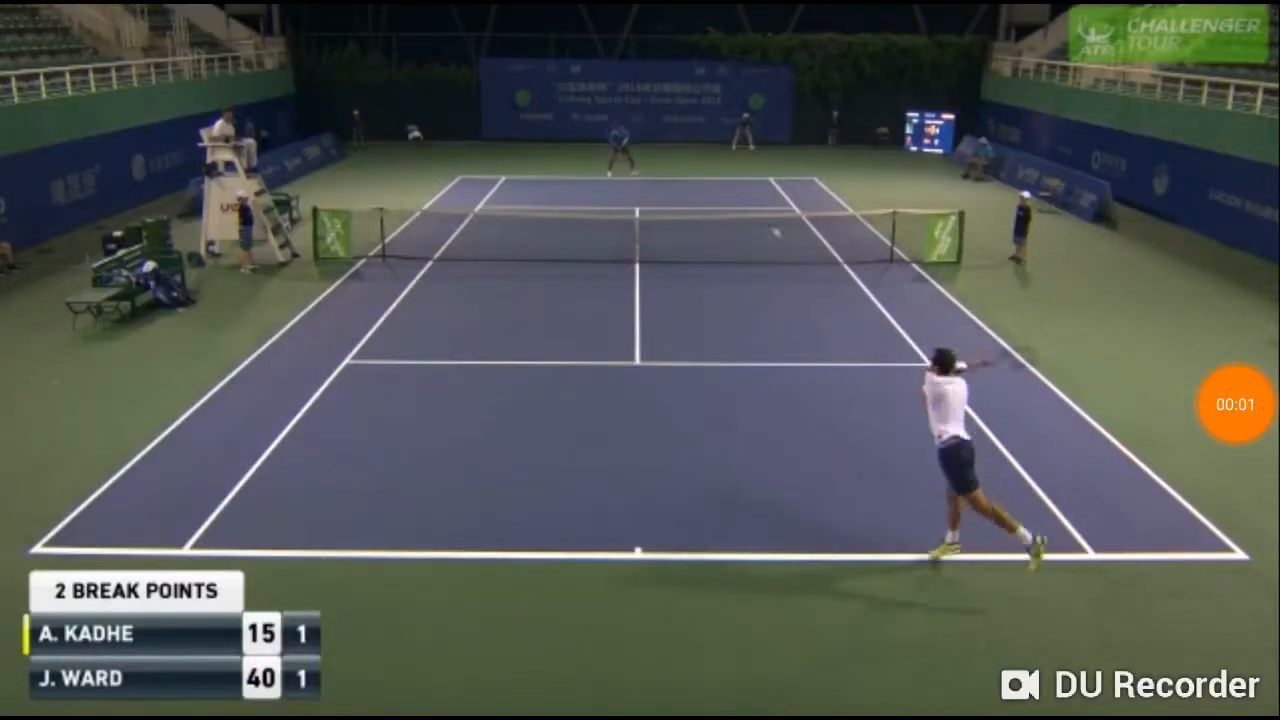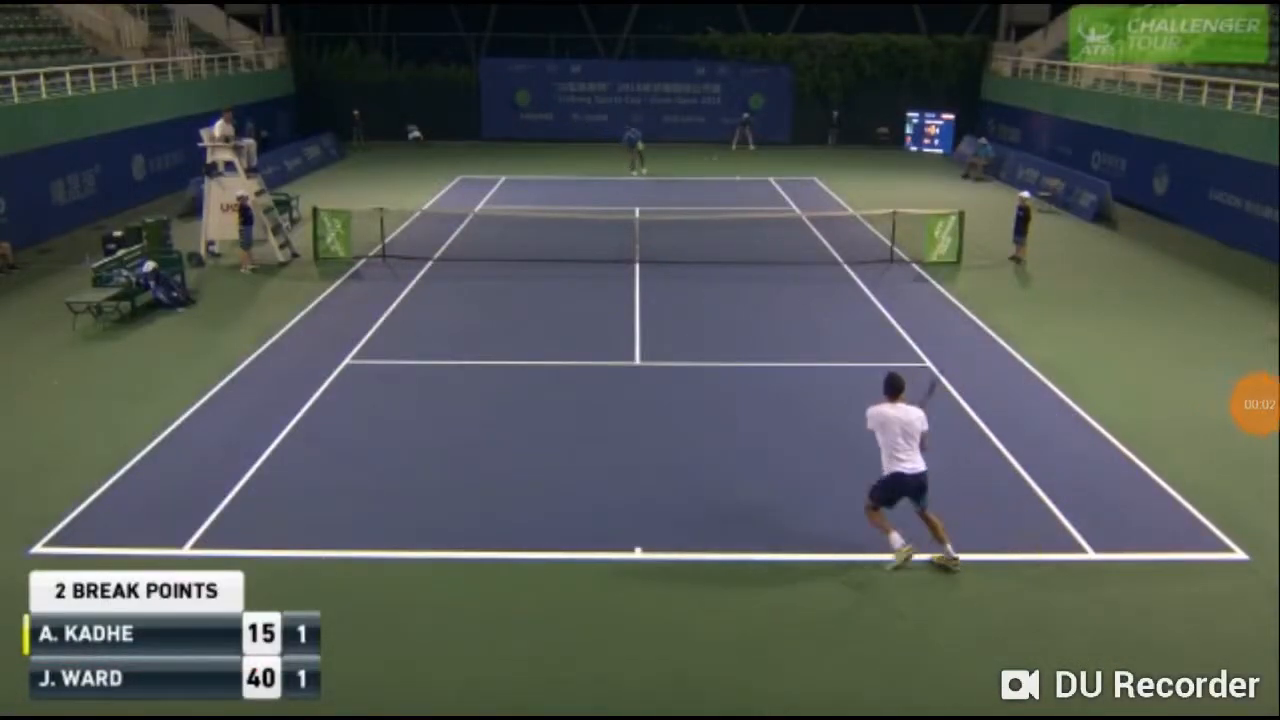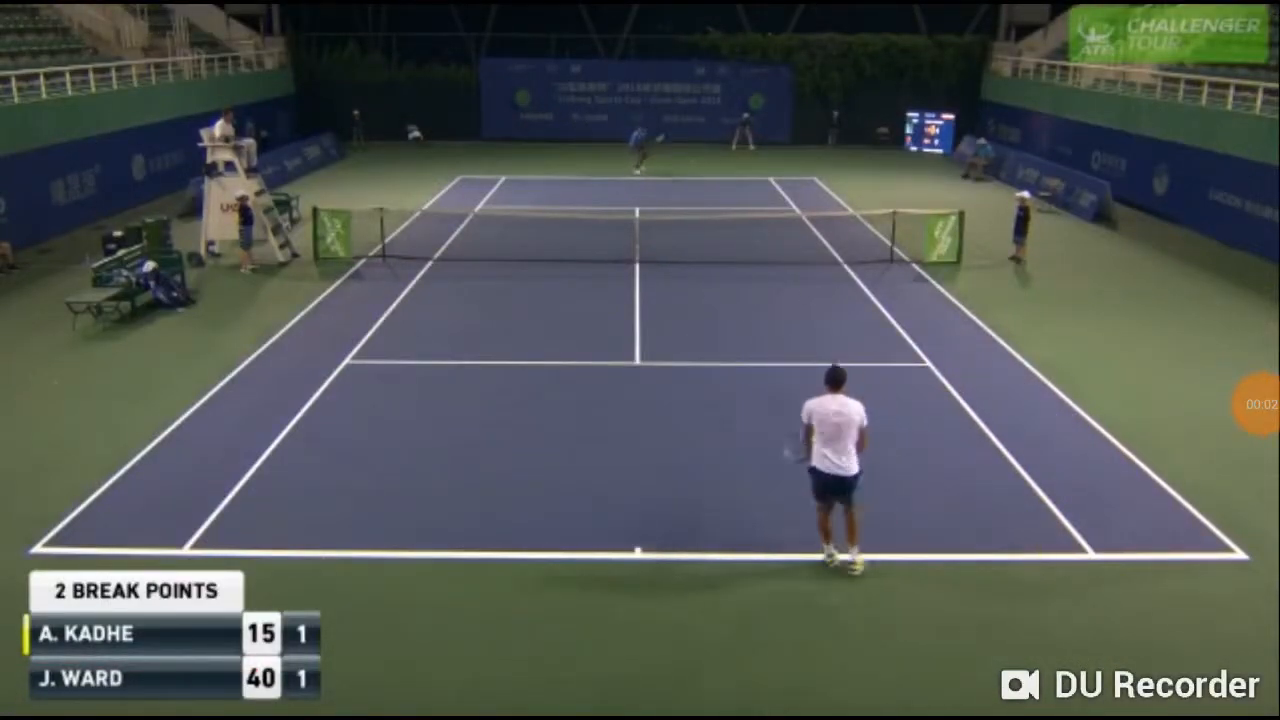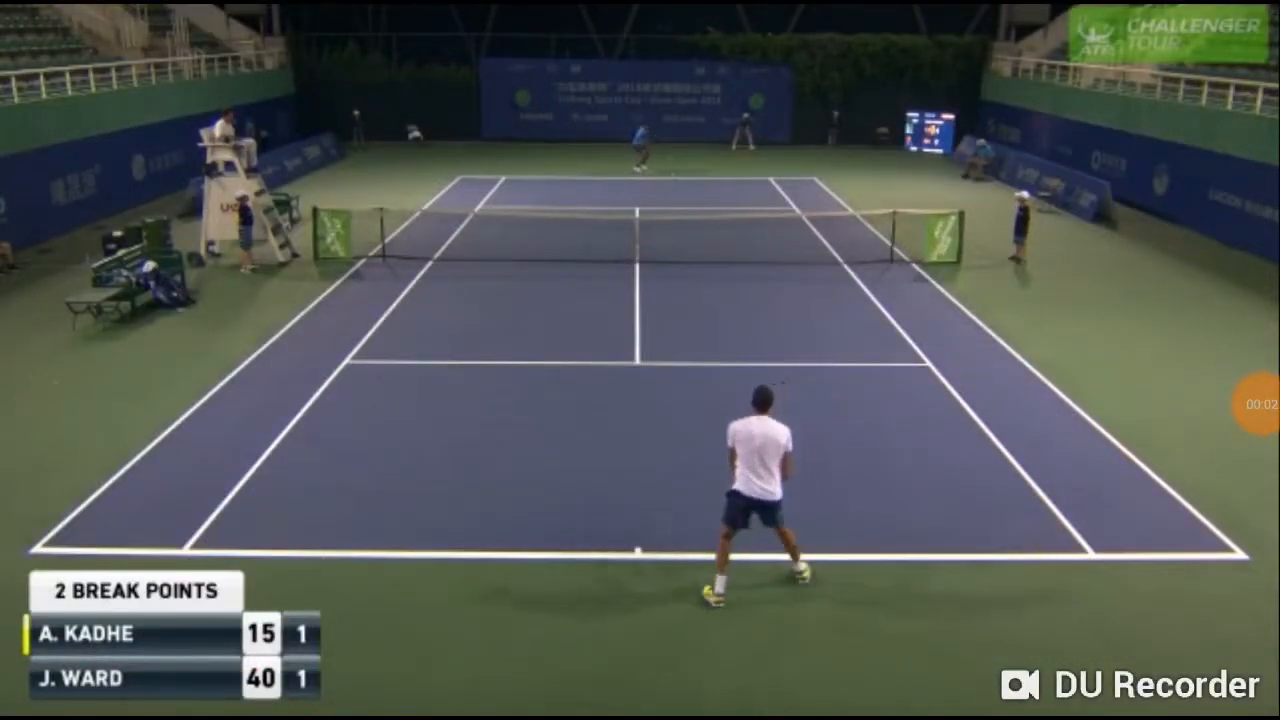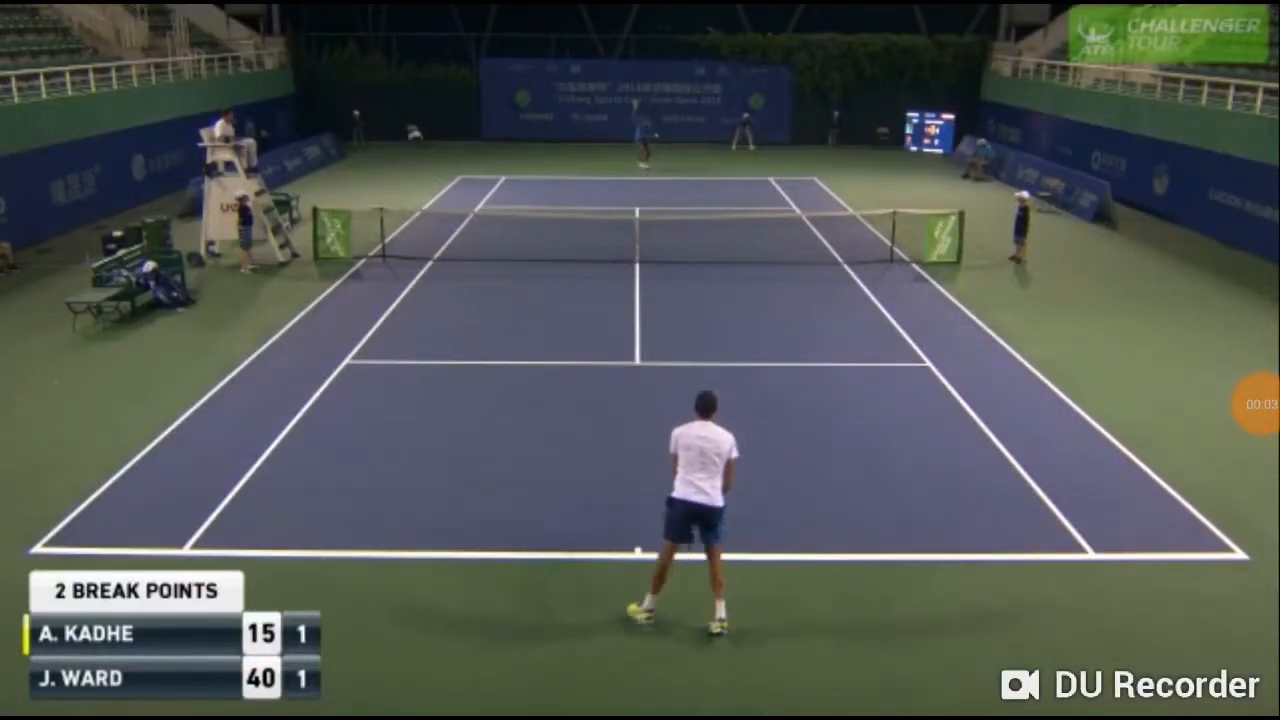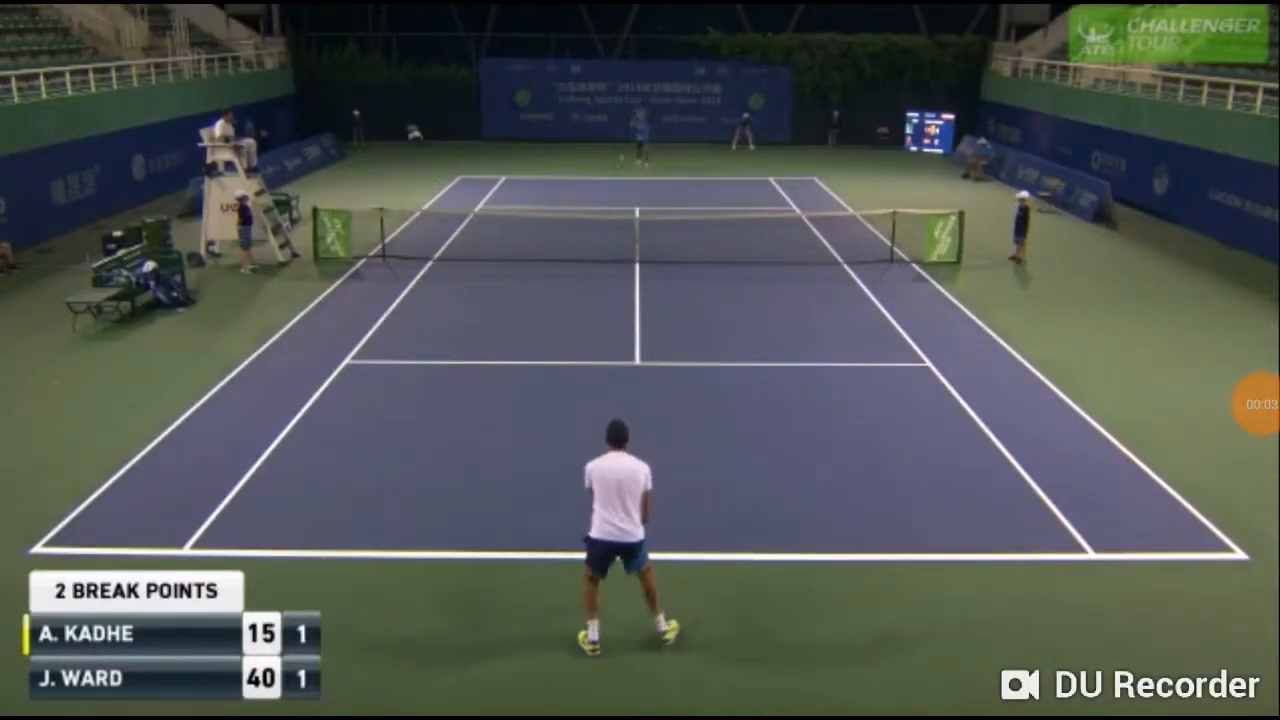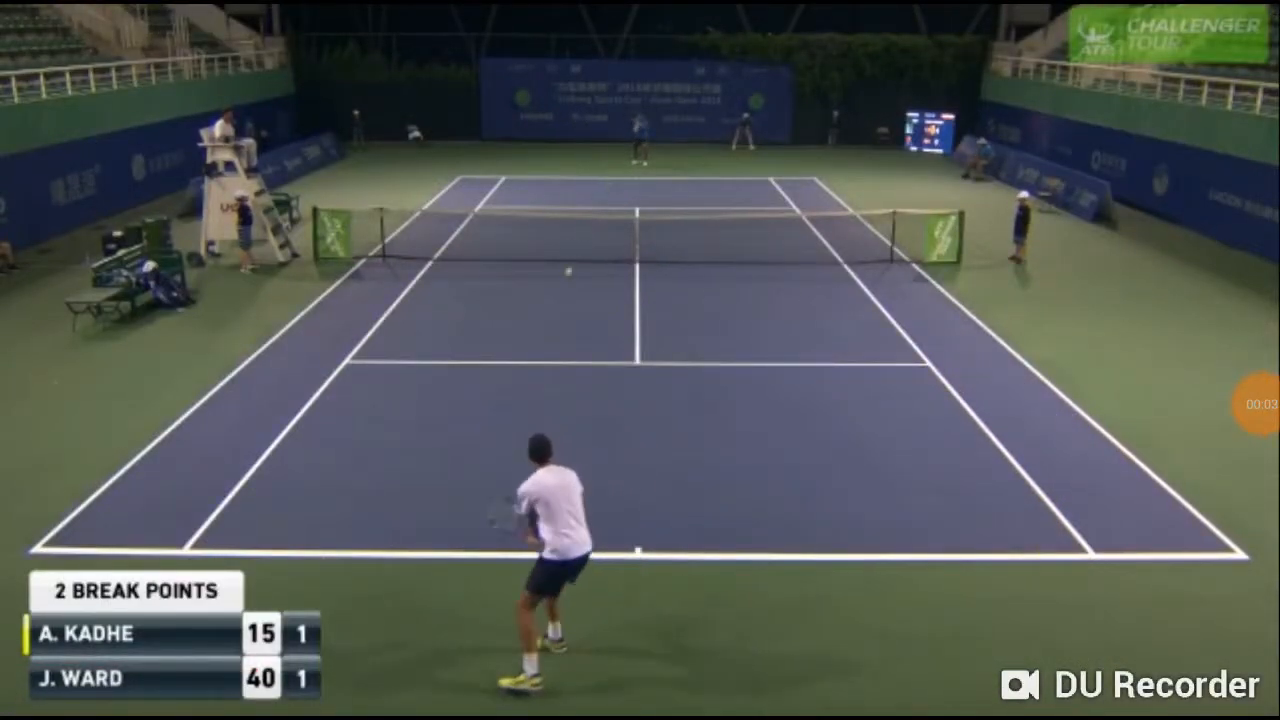
dt=0.3s
person 1, frame 1
left shoulder: (931, 380)
right shoulder: (961, 384)
left wrist: (962, 366)
left hip: (949, 447)
right hip: (962, 445)
left knee: (979, 503)
right knee: (954, 494)
left ankle: (1029, 542)
right ankle: (951, 542)
person 1, frame 2
left shoulder: (873, 413)
right shoulder: (918, 414)
right elbow: (922, 447)
left hip: (896, 475)
right hip: (919, 472)
left knee: (871, 509)
right knee: (924, 512)
left ankle: (901, 547)
right ankle: (950, 556)
person 1, frame 3
left shoulder: (811, 406)
right shoulder: (857, 407)
left elbow: (807, 439)
right elbow: (862, 444)
left wrist: (810, 454)
left hip: (822, 469)
right hip: (849, 470)
left knee: (824, 510)
right knee: (849, 511)
left ankle: (829, 553)
right ankle: (854, 559)
person 1, frame 4
left shoulder: (736, 427)
right shoulder: (783, 431)
left elbow: (733, 463)
right elbow: (786, 472)
left hip: (743, 491)
right hip: (772, 494)
left knee: (726, 537)
right knee: (781, 528)
left ankle: (718, 591)
right ankle: (800, 568)
person 1, frame 5
left shoulder: (679, 433)
right shoulder: (728, 438)
left elbow: (676, 468)
right elbow: (729, 482)
left hip: (682, 501)
right hip: (712, 504)
left knee: (666, 554)
right knee: (714, 557)
left ankle: (648, 607)
right ankle: (720, 617)
person 1, frame 6
left shoulder: (593, 467)
right shoulder: (642, 468)
right elbow: (646, 513)
left hip: (601, 536)
right hip: (632, 537)
left knee: (590, 580)
right knee: (646, 575)
left ankle: (592, 638)
right ankle: (663, 628)
person 1, frame 7
left shoulder: (527, 489)
right shoulder: (571, 476)
left elbow: (532, 528)
left wrist: (537, 540)
left hip: (559, 555)
right hip: (583, 549)
left knee: (525, 606)
right knee: (550, 587)
left ankle: (530, 675)
right ankle: (555, 637)
